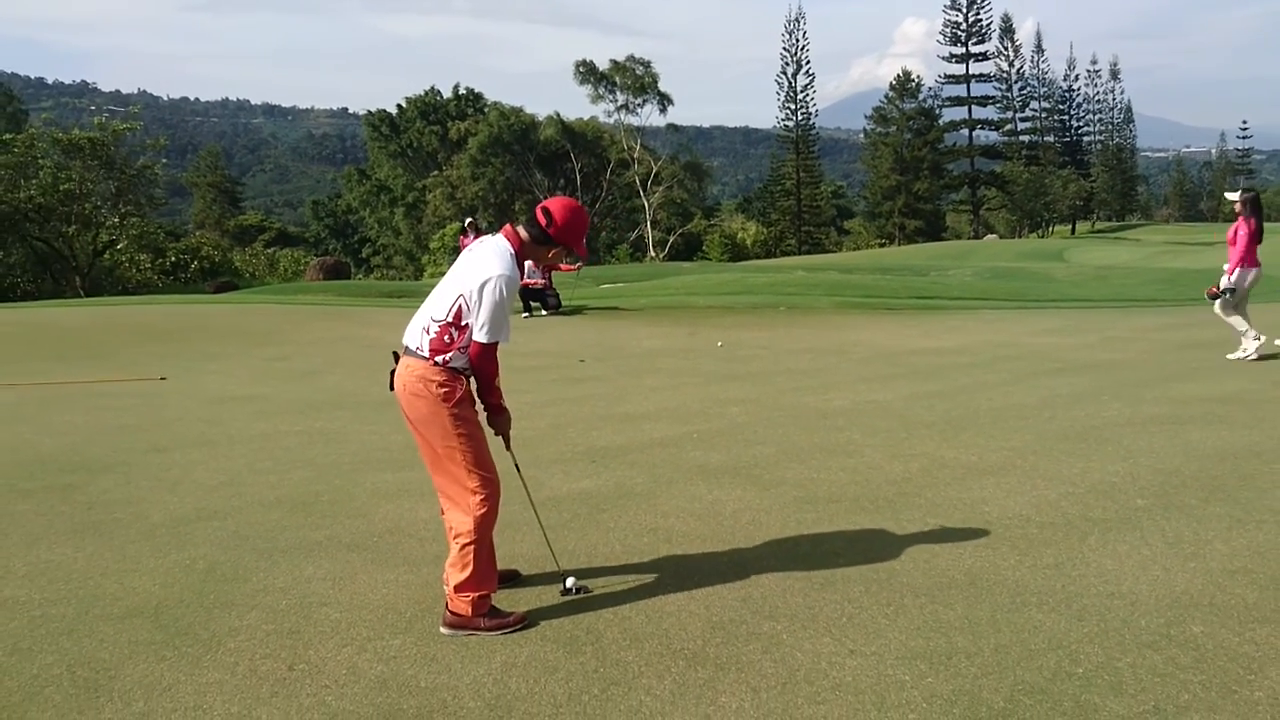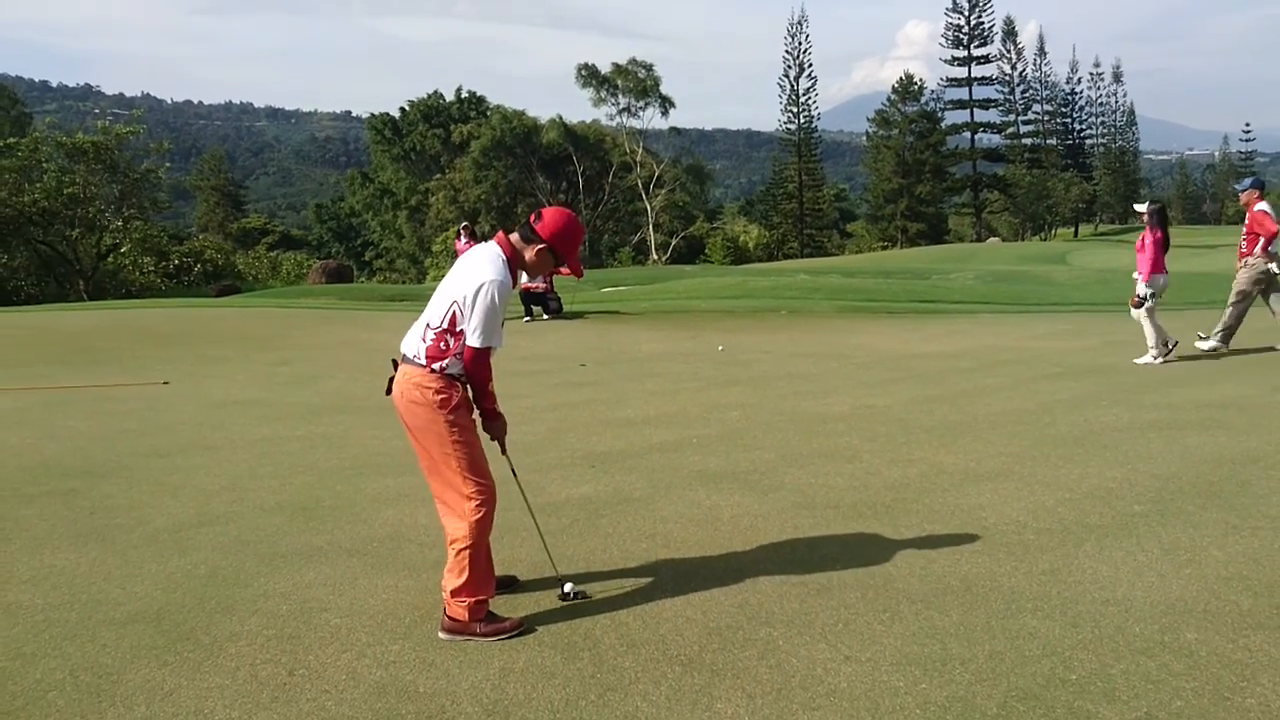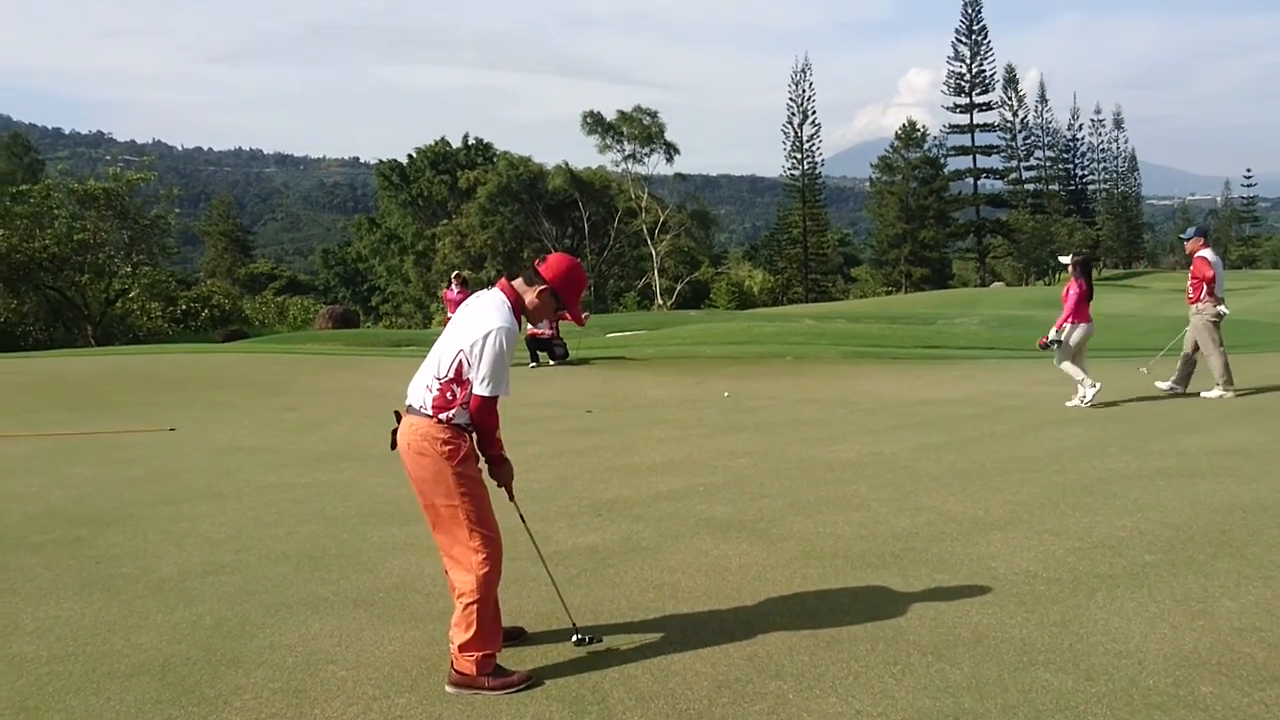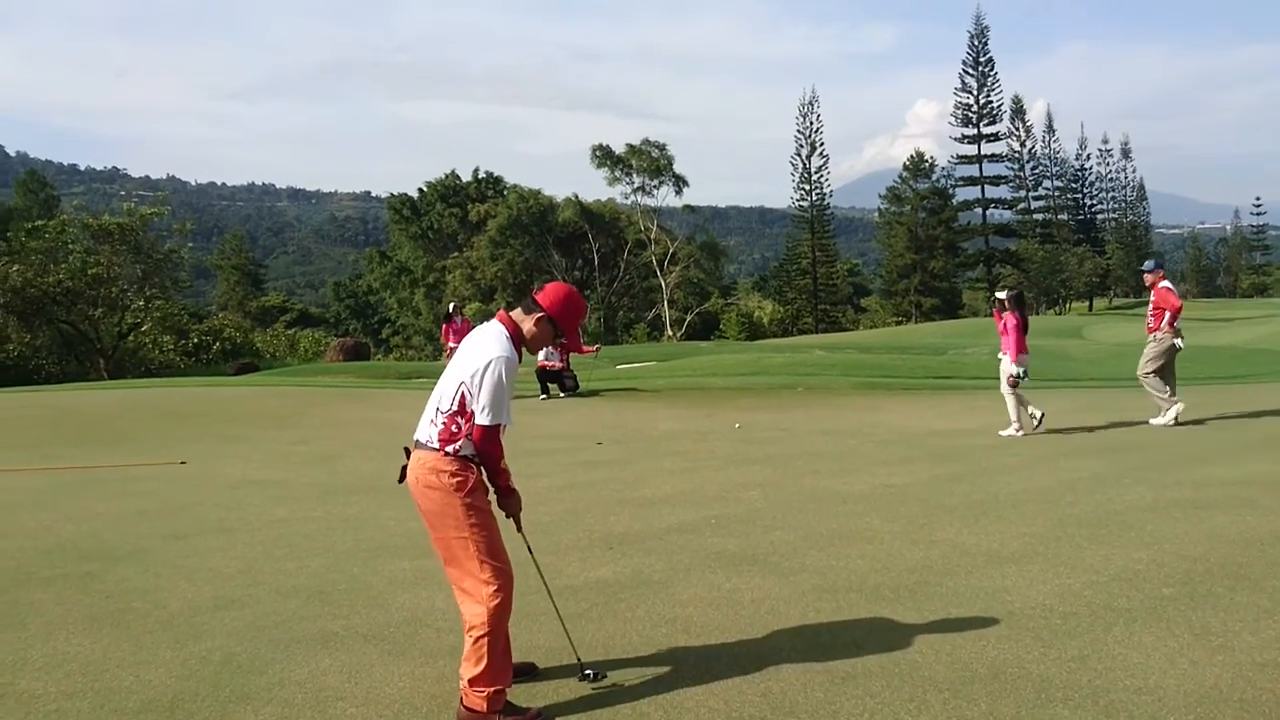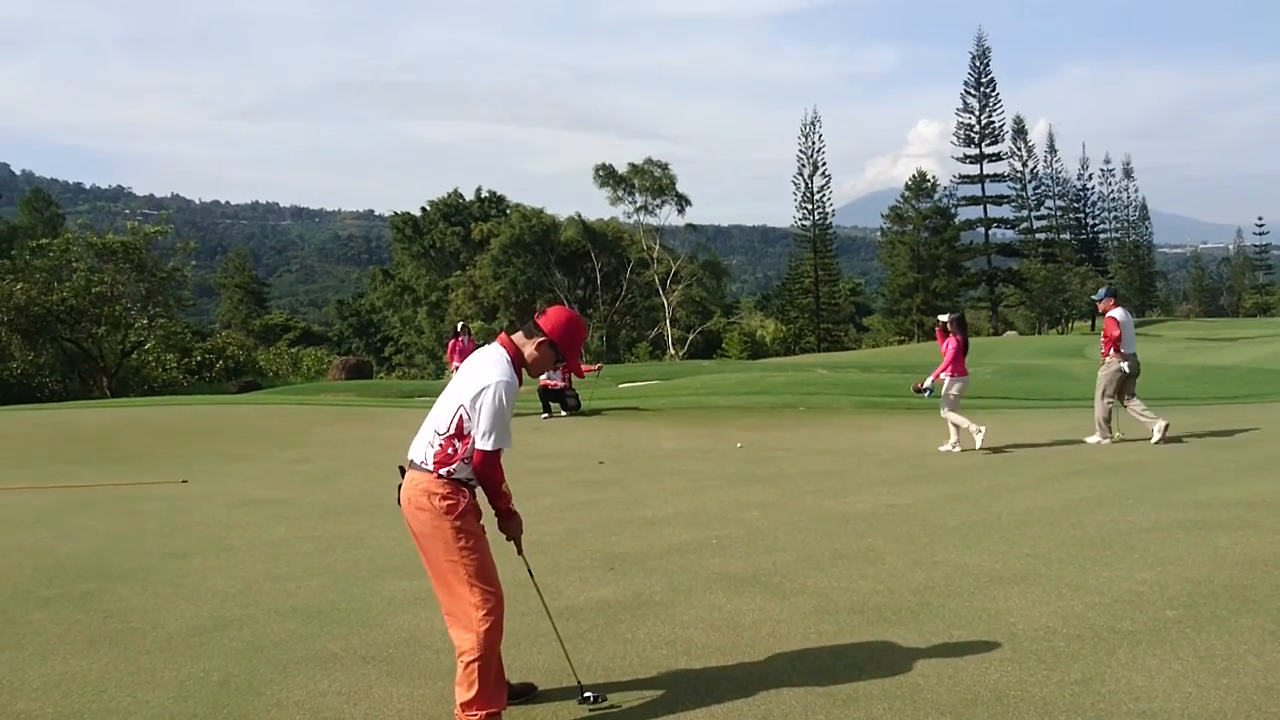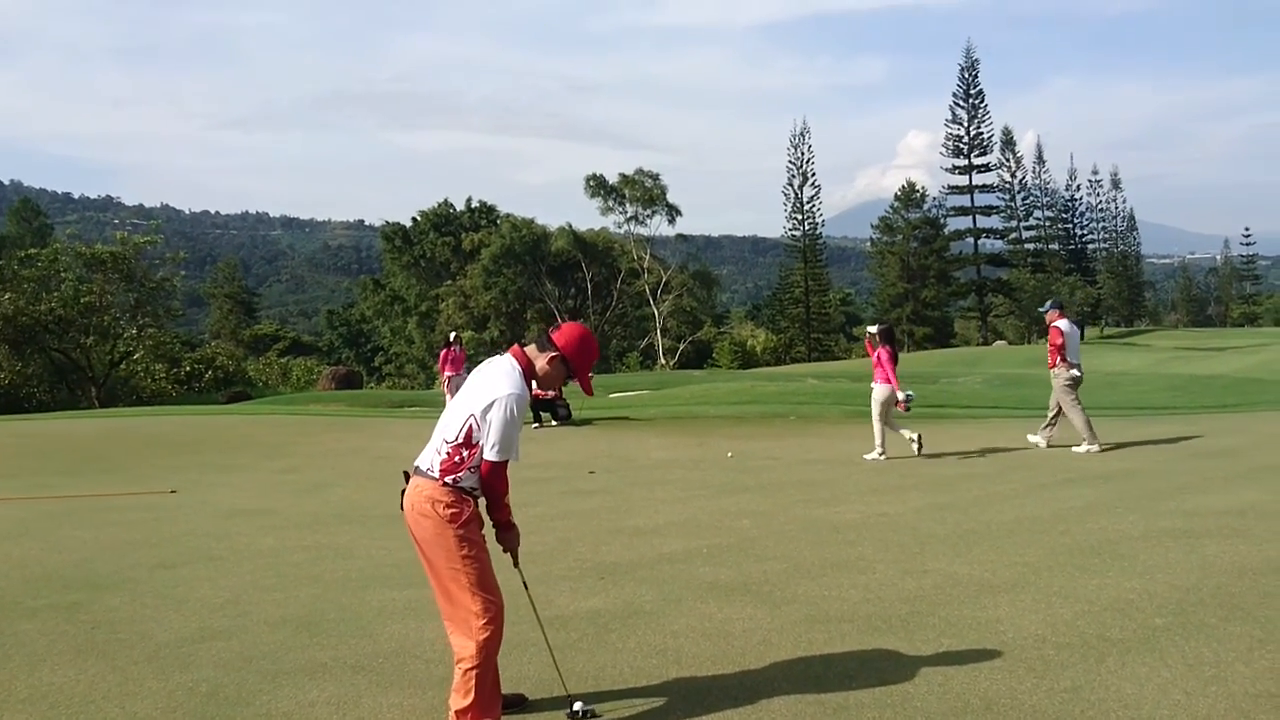
dt=0.5s
person 1, frame 1
left shoulder: (489, 243)
right shoulder: (502, 274)
right elbow: (482, 352)
left wrist: (489, 404)
right wrist: (496, 408)
left hip: (418, 368)
right hip: (434, 380)
left knee: (461, 484)
right knee: (477, 490)
left ankle: (467, 568)
right ankle: (466, 607)
person 1, frame 2
left shoulder: (486, 253)
right shoulder: (495, 279)
right elbow: (476, 358)
left wrist: (484, 408)
right wrist: (491, 413)
left hip: (421, 378)
right hip: (432, 387)
left knee: (458, 489)
right knee: (473, 496)
left ankle: (468, 574)
right ankle: (463, 612)
person 1, frame 3
left shoulder: (485, 299)
right shoulder: (501, 326)
right elbow: (482, 406)
left wrist: (490, 454)
right wrist: (497, 458)
left hip: (424, 427)
right hip: (438, 439)
left knee: (468, 543)
right knee: (479, 549)
left ankle: (481, 627)
right ankle: (471, 666)
person 1, frame 4
left shoulder: (489, 333)
right shoulder: (500, 355)
right elbow: (484, 436)
left wrist: (498, 484)
right wrist: (505, 489)
left hip: (437, 462)
right hip: (447, 471)
left knee: (478, 575)
right knee: (491, 581)
left ankle: (492, 661)
person 1, frame 5
left shoulder: (489, 356)
right shoulder: (501, 380)
right elbow: (485, 460)
left wrist: (501, 505)
right wrist: (505, 511)
left hip: (433, 486)
right hip: (439, 494)
left knee: (475, 598)
right knee: (480, 606)
left ankle: (490, 685)
person 1, frame 6
left shoulder: (498, 365)
right shoulder: (512, 393)
right elbow: (492, 470)
left wrist: (500, 520)
right wrist: (504, 524)
left hip: (433, 492)
right hip: (442, 502)
left knee: (473, 607)
right knee: (480, 613)
